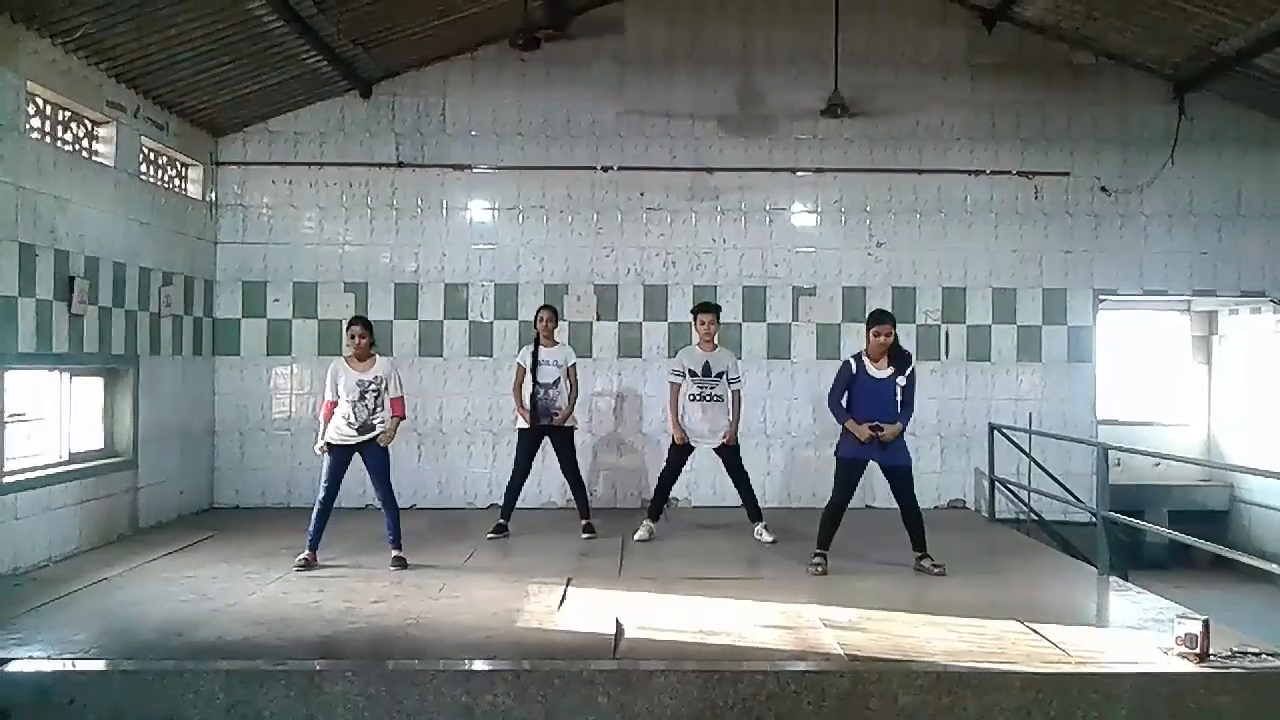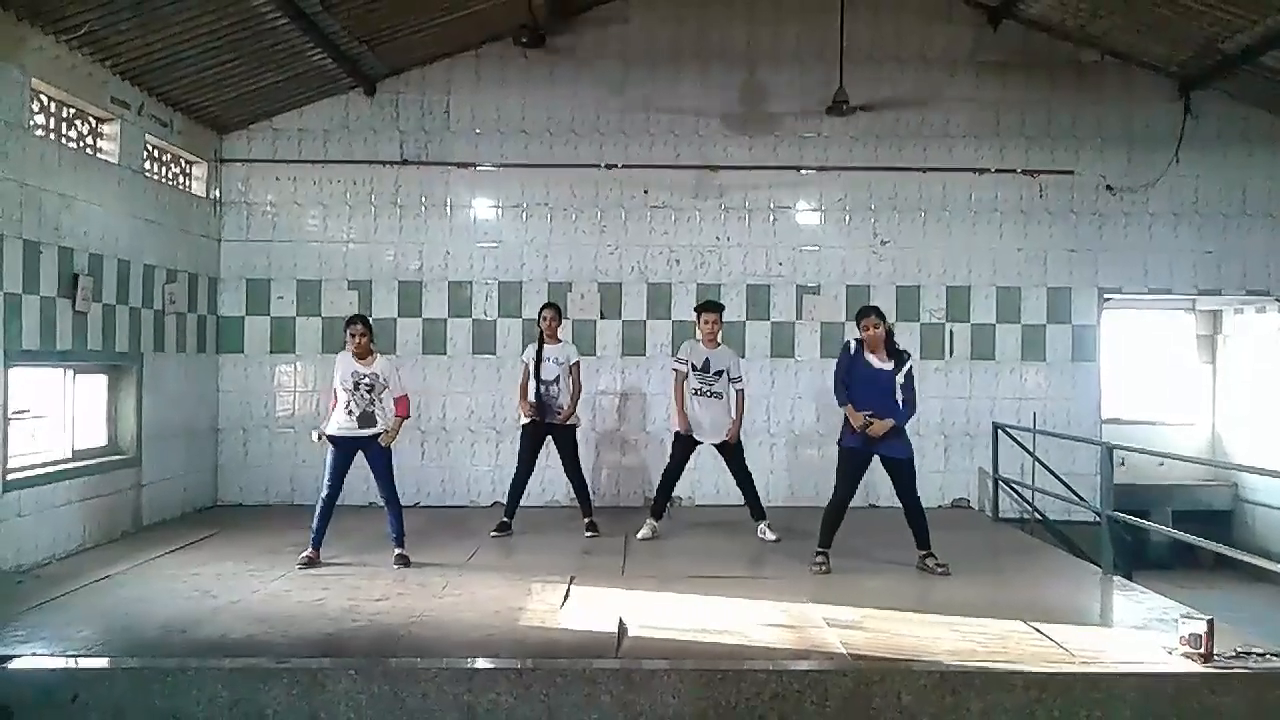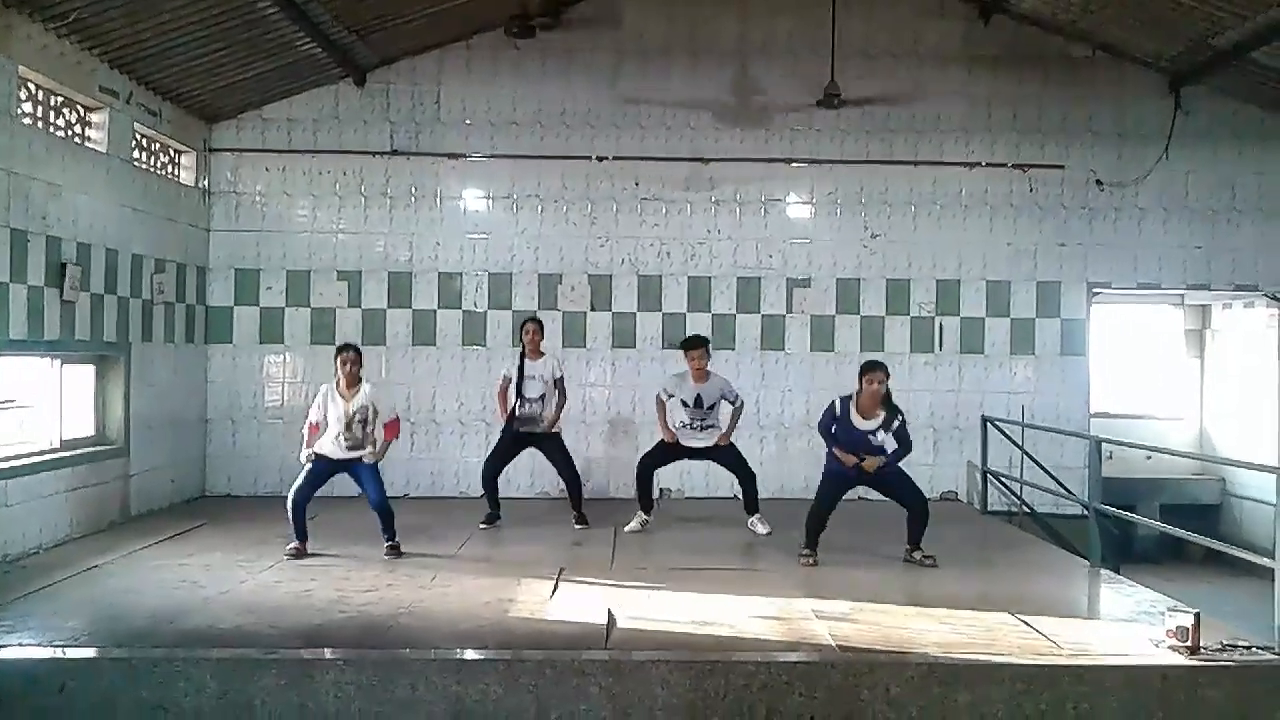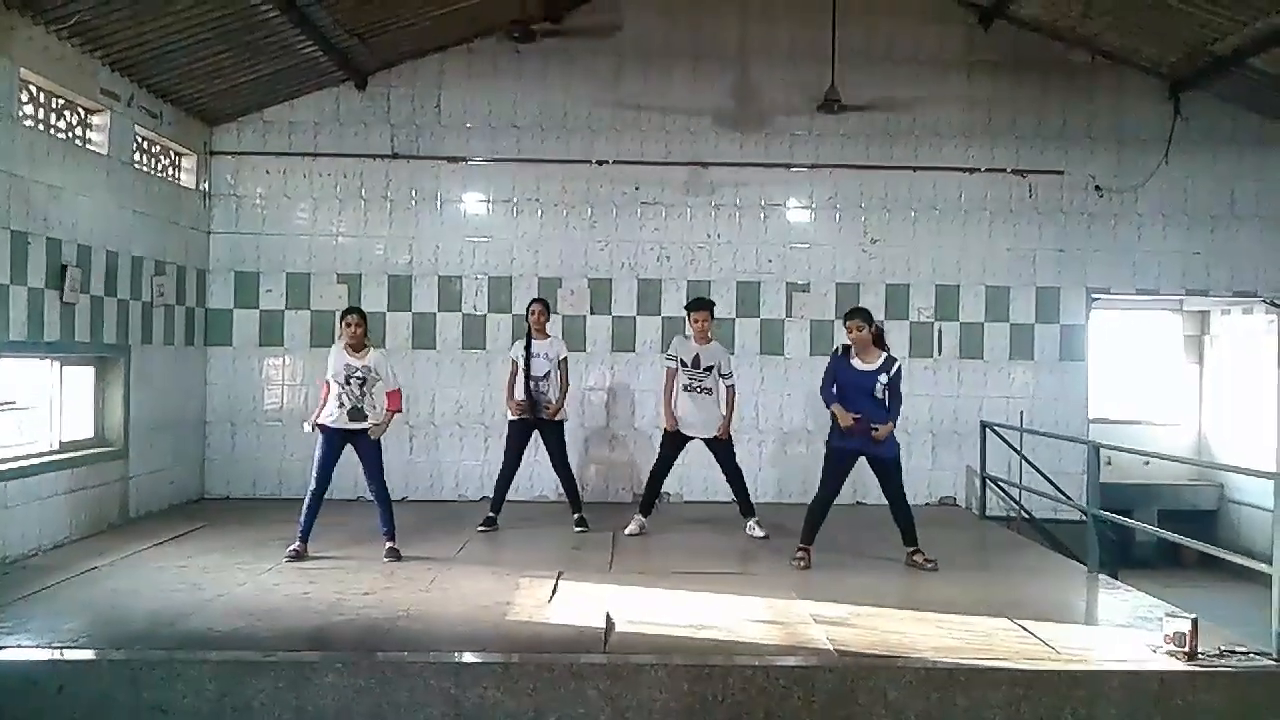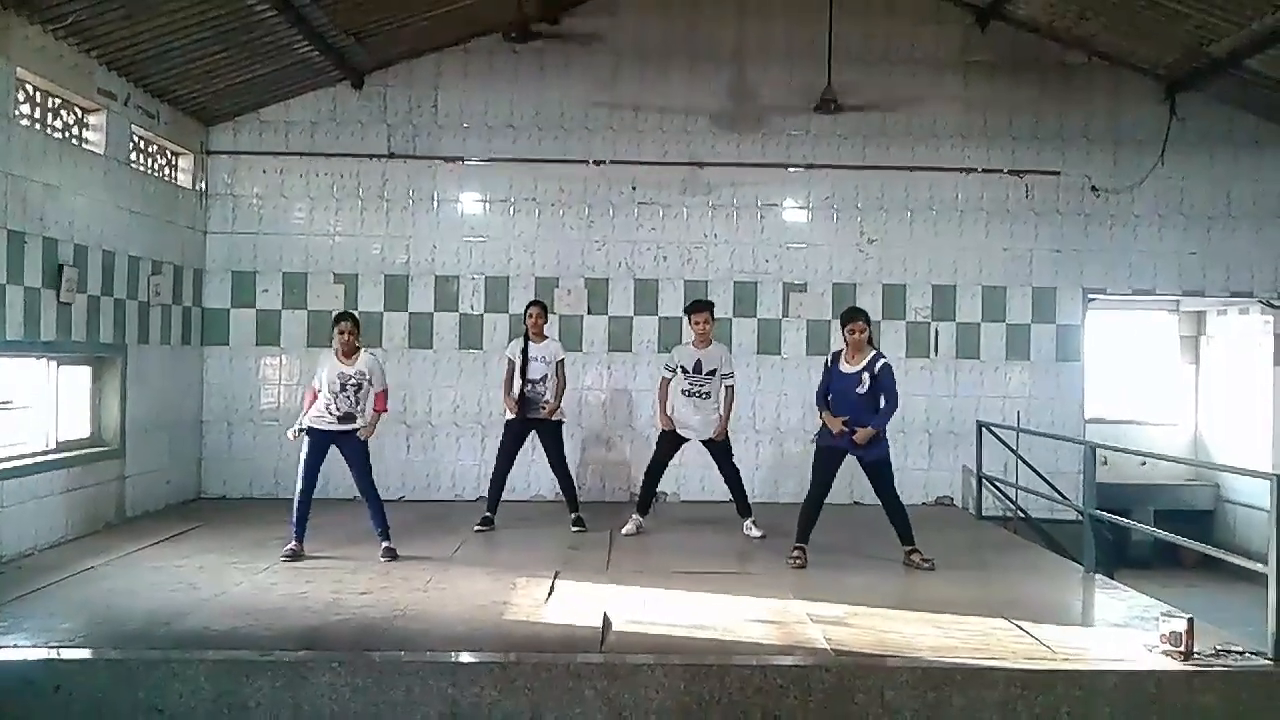
dt=1s
person 1, frame 1
left shoulder: (903, 363)
right shoulder: (854, 364)
left elbow: (908, 403)
right elbow: (834, 400)
left wrist: (898, 427)
right wrist: (853, 427)
left hip: (892, 441)
right hip: (855, 440)
left knee: (908, 500)
right knee: (839, 499)
left ankle: (921, 556)
right ankle: (820, 554)
person 1, frame 2
left shoulder: (902, 361)
right shoulder: (852, 350)
left elbow: (910, 405)
right elbow: (839, 381)
left wrist: (888, 423)
right wrist: (850, 412)
left hip: (893, 437)
right hip: (857, 435)
left knee: (910, 497)
right knee: (842, 495)
left ankle: (925, 554)
right ankle: (822, 552)
person 1, frame 3
left shoulder: (893, 416)
right shoulder: (841, 405)
left elbow: (905, 446)
right elbow: (823, 428)
left wrist: (881, 459)
right wrist: (840, 454)
left hip: (878, 467)
right hip: (842, 466)
left knee: (919, 503)
right knee: (822, 505)
left ankle: (913, 549)
right ankle: (809, 547)
person 1, frame 4
left shoulder: (891, 364)
right shoulder: (841, 354)
left elbow: (895, 400)
right elbow: (826, 387)
left wrist: (889, 425)
right wrist: (839, 412)
left hip: (880, 438)
right hip: (844, 437)
left knee: (897, 495)
right knee: (826, 493)
left ankle: (913, 551)
right ankle: (804, 548)
person 1, frame 5
left shoulder: (879, 362)
right shoulder: (834, 360)
left elbow: (891, 402)
right elbow: (822, 393)
left wrist: (871, 430)
right wrist: (827, 418)
left hip: (869, 438)
right hip: (833, 435)
left knee: (888, 495)
right knee: (817, 491)
left ankle: (910, 550)
right ankle: (799, 547)
person 2, frame 1
left shoulder: (385, 365)
right shoulder: (337, 367)
left elbow: (397, 403)
right elbow: (329, 405)
left wrist: (391, 430)
right wrist: (321, 437)
left hip: (373, 439)
right hip: (339, 438)
left knee: (385, 494)
right knee: (326, 495)
left ankle: (397, 550)
right ankle: (310, 551)
person 2, frame 2
left shoulder: (385, 364)
right shoulder: (342, 358)
left elbow: (402, 402)
right elbow: (336, 397)
left wrist: (393, 431)
right wrist: (325, 427)
left hip: (375, 436)
right hip: (341, 435)
left knee: (388, 492)
right knee: (329, 492)
left ankle: (399, 548)
right ankle: (314, 549)
person 2, frame 3
left shoulder: (370, 393)
right shoulder: (326, 392)
left elbow: (393, 424)
right elbow: (312, 423)
left wrist: (379, 453)
right wrist: (306, 448)
left hip: (361, 458)
right hip: (327, 455)
left knee: (379, 501)
right knee: (295, 498)
left ankle: (391, 540)
right ankle: (300, 542)
person 2, frame 4
left shoulder: (378, 357)
right shoulder: (336, 351)
left elbow: (394, 395)
left wrist: (384, 424)
right wrist: (316, 416)
left hip: (365, 430)
right hip: (332, 427)
left knee: (377, 486)
right knee: (317, 485)
left ankle: (390, 542)
right ankle: (301, 542)
person 2, frame 5
left shoulder: (369, 361)
right shoulder: (326, 359)
left elbow: (380, 396)
right elbow: (314, 391)
left wrist: (371, 425)
right wrist: (299, 421)
left hip: (352, 431)
right hip: (318, 428)
left knee: (366, 485)
right knee: (304, 485)
left ankle: (385, 541)
right ankle: (297, 542)
person 3, frame 1
left shoulder: (728, 358)
right shoulder: (684, 356)
left elbow: (735, 394)
right elbow: (674, 391)
left wrist: (734, 427)
right wrist: (675, 426)
left hip: (721, 431)
right hip: (688, 429)
left knee: (740, 476)
right knee: (668, 475)
left ankle: (759, 525)
right ankle: (649, 522)
person 3, frame 2
left shoulder: (730, 356)
right shoulder: (688, 348)
left elbow: (739, 391)
right elbow: (679, 381)
left wrist: (737, 425)
right wrist: (680, 414)
left hip: (723, 428)
right hip: (690, 425)
left knee: (742, 474)
right knee: (671, 472)
left ankle: (761, 523)
right ankle: (653, 521)
person 3, frame 3
left shoulder: (720, 383)
right shoulder: (676, 381)
left elbow: (738, 404)
right elbow: (661, 399)
left wrist: (728, 432)
right wrist: (665, 429)
left hip: (713, 440)
right hip: (680, 439)
left knee: (746, 474)
right knee: (644, 466)
left ankle: (754, 517)
right ankle: (644, 514)
person 3, frame 4
left shoulder: (720, 352)
right shoulder: (678, 343)
left elbow: (730, 388)
right elbow: (669, 380)
left wrist: (727, 421)
right wrist: (668, 414)
left hip: (713, 424)
right hip: (680, 422)
left knee: (732, 470)
right knee: (660, 468)
left ankle: (750, 519)
right ankle: (641, 516)
person 3, frame 5
left shoulder: (722, 353)
right shoulder: (679, 351)
left elbow: (729, 389)
right elbow: (665, 382)
left wrist: (724, 423)
right wrist: (662, 414)
left hip: (711, 425)
right hip: (677, 423)
left knee: (730, 471)
right knee: (655, 467)
left ankle: (747, 519)
right ankle: (639, 516)
person 4, frame 1
left shoulder: (566, 351)
right shoulder: (527, 352)
left elbow: (574, 385)
right elbow: (517, 384)
left wrist: (569, 410)
right wrist: (520, 409)
left hip: (560, 420)
right hip: (530, 421)
left knee: (571, 471)
right knee: (519, 472)
left ankle: (586, 520)
right ankle: (503, 522)
person 4, frame 2
left shoulder: (569, 349)
right shoulder: (531, 349)
left elbow: (577, 384)
right elbow: (525, 381)
left wrist: (571, 409)
right wrist: (523, 402)
left hip: (562, 418)
right hip: (534, 417)
left knee: (573, 469)
right knee: (523, 469)
left ankle: (588, 519)
right ankle: (507, 520)
person 4, frame 3
left shoulder: (552, 363)
right shoulder: (514, 364)
left elbow: (562, 394)
right elbow: (502, 391)
left wrist: (555, 418)
right wrist: (504, 415)
left hip: (545, 431)
right hip: (516, 429)
left knee: (570, 473)
right knee: (489, 470)
left ankle: (577, 512)
right ankle: (494, 511)
person 4, frame 4
left shoulder: (557, 345)
right shoulder: (519, 345)
left elbow: (564, 379)
right elbow: (512, 377)
left wrist: (559, 404)
right wrist: (509, 400)
left hip: (550, 414)
right hip: (521, 414)
left knee: (561, 465)
right knee: (509, 464)
left ankle: (577, 513)
right ankle: (492, 514)
person 4, frame 5
left shoulder: (554, 347)
right shoulder: (516, 345)
left elbow: (561, 380)
right elbow: (508, 376)
left wrist: (556, 403)
right wrist: (507, 398)
left hip: (547, 414)
right hip: (519, 413)
left knee: (559, 464)
right knee: (502, 463)
left ankle: (575, 513)
right ankle: (489, 514)
